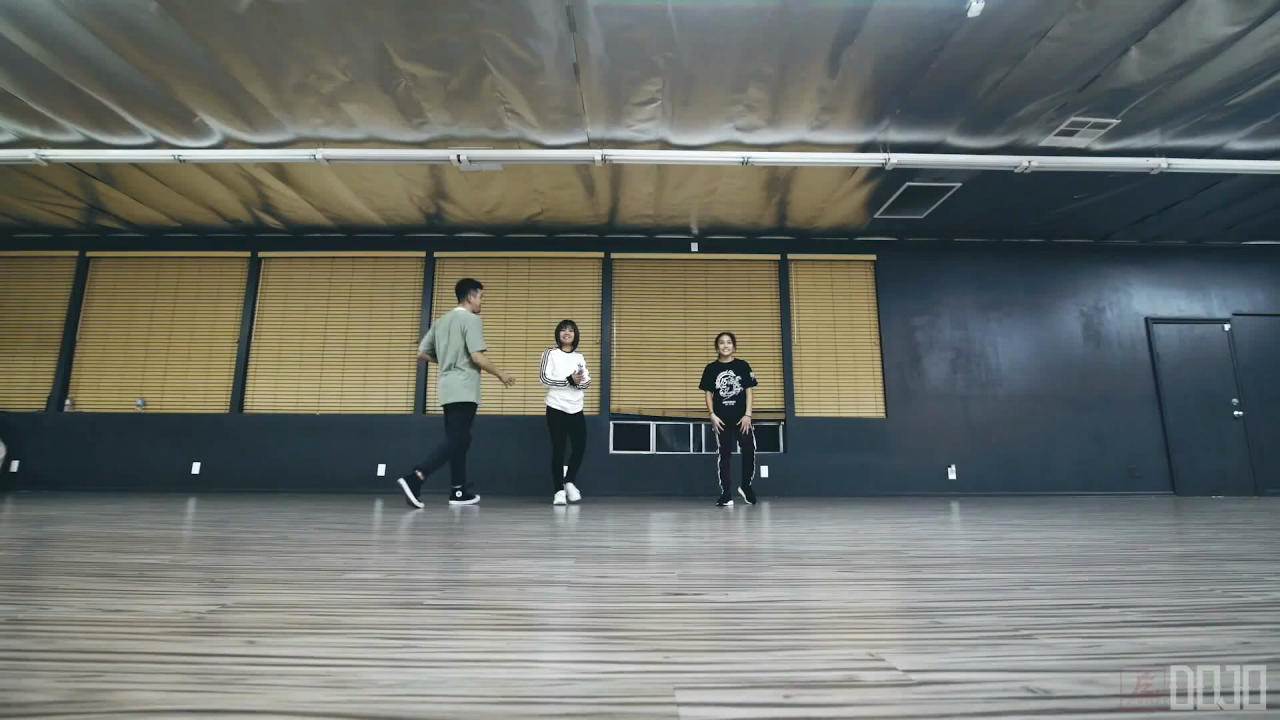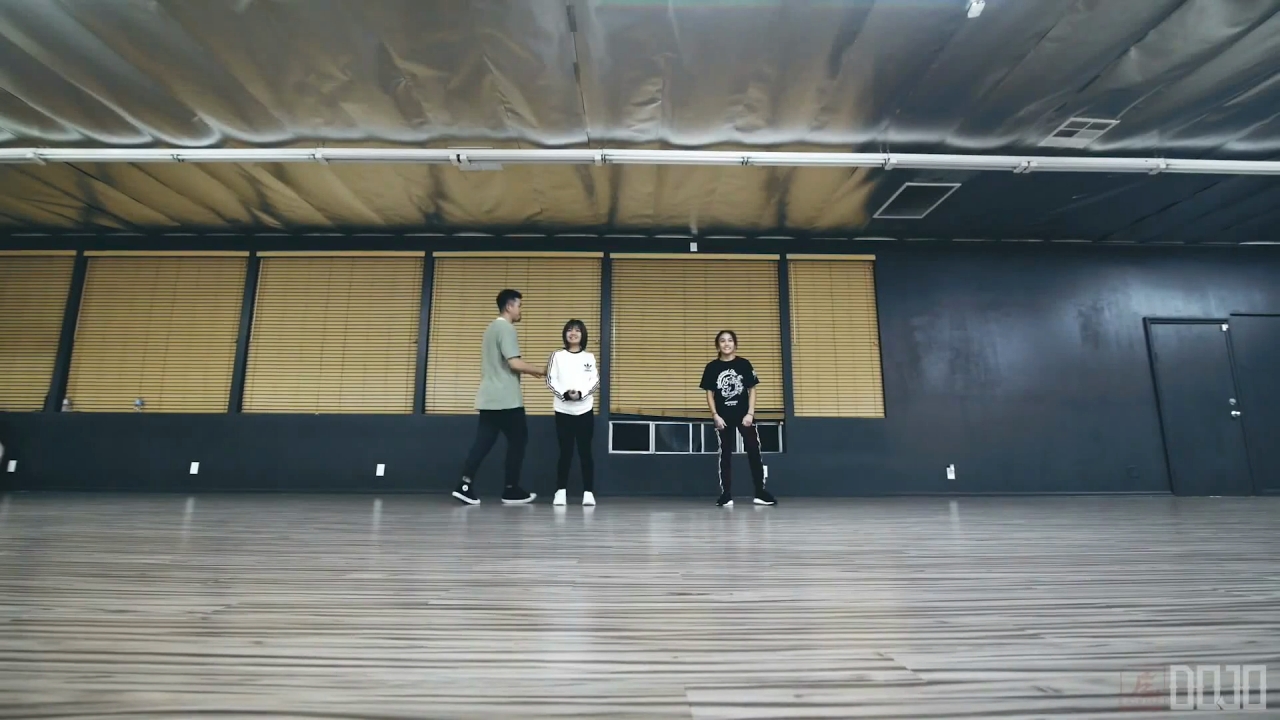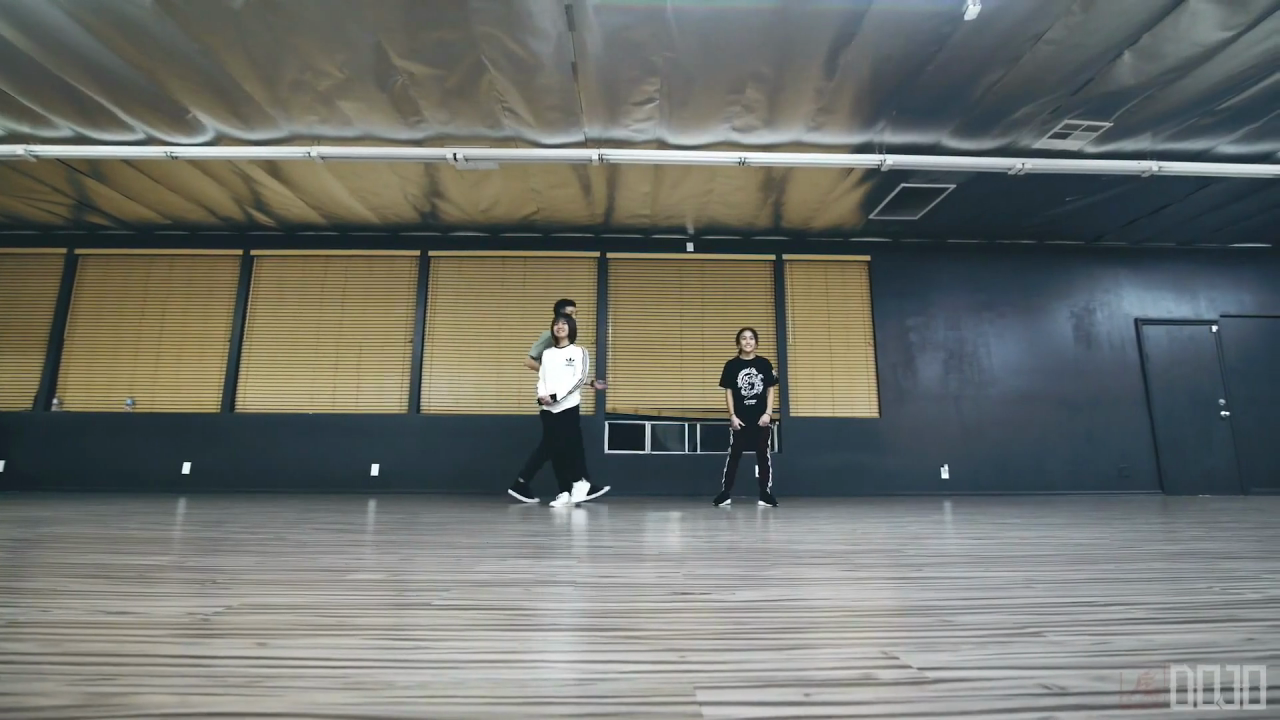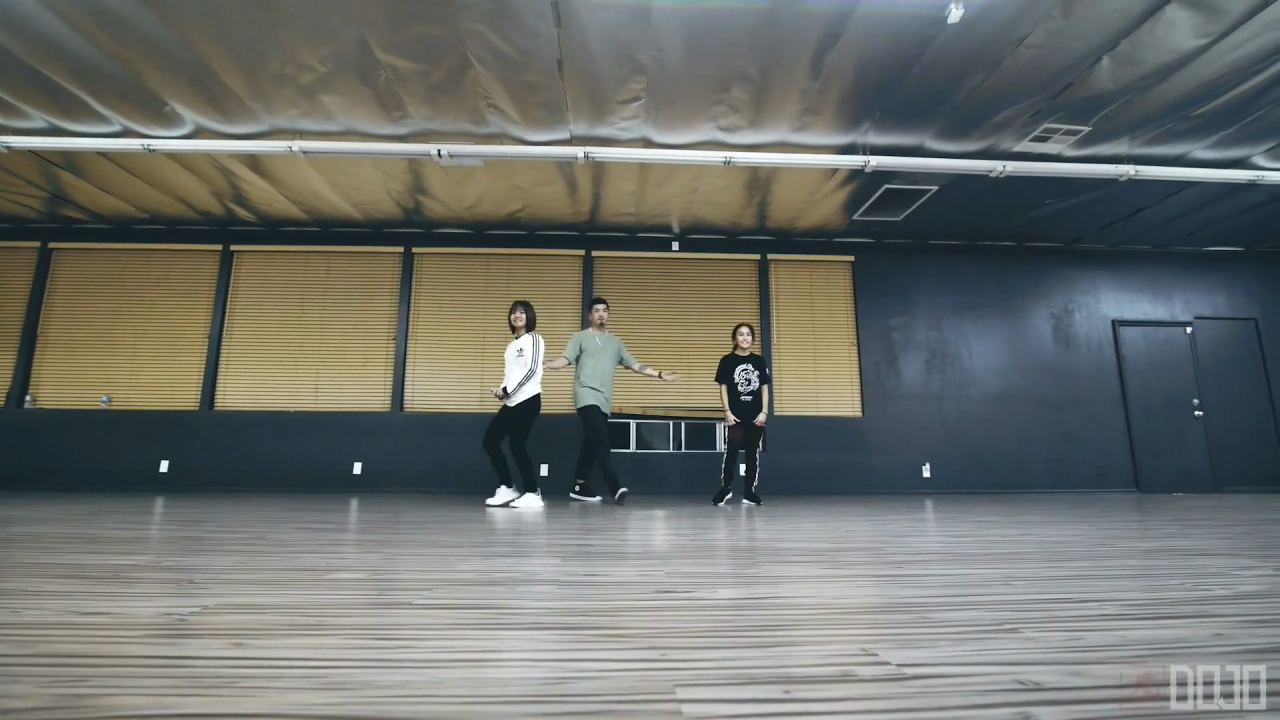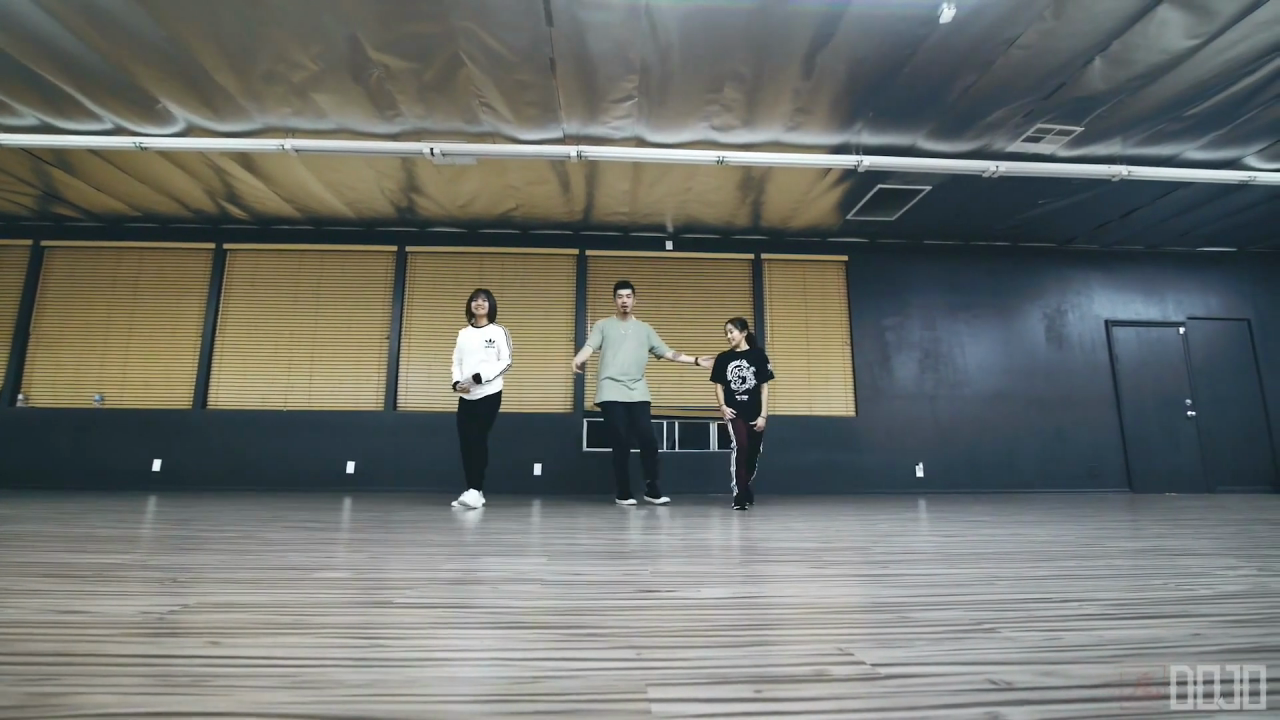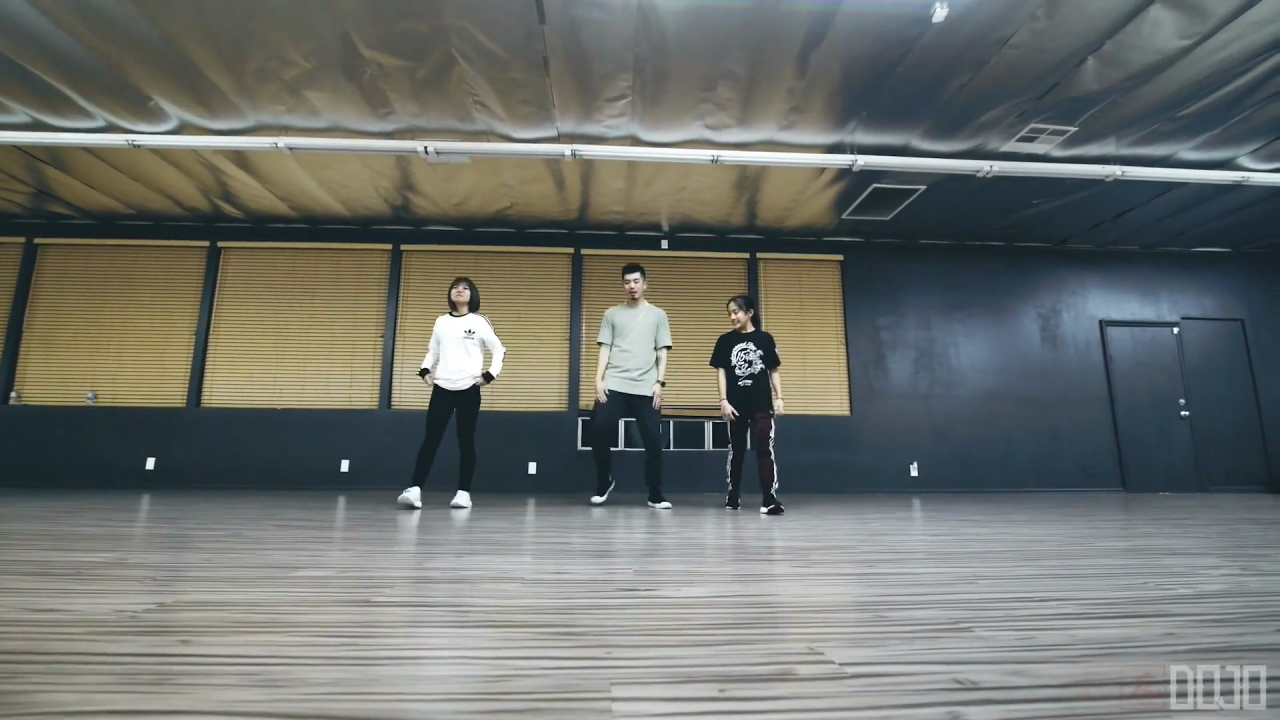
dt=0.5s
person 1, frame 1
left shoulder: (441, 321)
right shoulder: (471, 320)
left elbow: (422, 352)
right elbow: (477, 357)
right wrist: (500, 374)
left hip: (448, 389)
right hip: (463, 391)
left knee: (458, 439)
right knee: (456, 439)
left ankle: (459, 491)
right ankle: (414, 479)
person 1, frame 2
left shoulder: (491, 329)
right shoulder: (507, 329)
right elbow: (515, 363)
left wrist: (531, 370)
right wrist: (538, 371)
left hip: (488, 397)
right hip: (506, 398)
left knee: (484, 441)
right knee: (518, 441)
left ankle: (465, 486)
right ankle: (512, 490)
person 1, frame 3
right shoulder: (549, 336)
right elbow: (529, 361)
left wrist: (592, 383)
right knee: (551, 445)
left ankle: (584, 486)
right ankle: (521, 485)
person 1, frame 4
left shoulder: (615, 342)
right shoulder: (580, 338)
left elbow: (633, 364)
right elbow: (566, 359)
left wrist: (660, 374)
right wrist: (547, 364)
left hip: (604, 400)
right hip: (587, 397)
left knee: (593, 444)
right knee: (601, 440)
left ankle: (580, 487)
right ankle: (615, 487)
person 1, frame 5
left shoulder: (645, 329)
right shoulder: (603, 325)
left elbow: (667, 352)
right elbow: (589, 348)
left wrist: (695, 360)
right wrist: (577, 360)
left hip: (638, 392)
right hip: (611, 391)
left knee: (647, 438)
right knee: (620, 442)
left ankle: (653, 488)
right ankle: (623, 493)
person 1, frame 6
left shoulder: (657, 315)
right shoulder: (612, 314)
left elbow: (662, 351)
right elbow: (605, 349)
left wrist: (660, 382)
right wrist: (599, 380)
left hip: (646, 388)
right hip: (615, 385)
left knee: (652, 440)
right knee: (600, 432)
left ankle: (655, 494)
right ankle: (604, 481)
person 2, frame 1
left shoulder: (579, 357)
right shoulder: (550, 354)
left elbow: (587, 381)
right elbow: (545, 378)
left wrist: (579, 381)
right wrist: (569, 380)
left hip: (576, 409)
right hip: (556, 408)
left knee: (579, 447)
right knee: (558, 449)
left ankle: (569, 482)
right ankle: (559, 491)
person 2, frame 2
left shoulder: (589, 357)
right shoulder: (557, 356)
left elbow: (596, 382)
right elbow: (551, 380)
left wrist: (580, 393)
right wrist: (565, 393)
left hip: (584, 410)
right hip: (562, 410)
left knee: (585, 451)
right knee: (565, 451)
left ankle: (588, 492)
right ankle: (561, 491)
person 2, frame 3
left shoulder: (578, 352)
right shoulder: (547, 353)
left elbow: (579, 378)
right elbow: (542, 378)
left wrist: (555, 396)
right wrist: (542, 395)
left hip: (568, 407)
right hip: (548, 409)
left knee: (567, 447)
right knee: (554, 451)
left ankle: (578, 482)
right ankle: (565, 492)
person 2, frame 4
left shoulder: (534, 339)
right shoulder: (511, 346)
left elbow: (531, 370)
left wrist: (506, 390)
right wrist: (502, 390)
left hip: (527, 400)
right hip: (510, 402)
left knee: (517, 445)
right knee: (490, 440)
left ankle: (532, 493)
right ankle: (506, 487)
person 2, frame 5
left shoulder: (499, 332)
right shoulder: (463, 333)
left elbow: (506, 362)
right elbow: (457, 362)
left wrist: (478, 377)
right wrist: (457, 382)
left hip: (489, 394)
right hip: (467, 397)
left knee: (478, 439)
right knee: (465, 442)
left ankle: (476, 491)
right ankle: (472, 490)
person 2, frame 6
left shoulder: (480, 322)
right shoulder: (441, 322)
left elbow: (498, 350)
right elbow: (433, 352)
left wrist: (490, 374)
right wrist: (425, 370)
left hip: (469, 389)
right hip: (442, 387)
left knee: (465, 440)
right knee: (431, 437)
left ankle: (464, 492)
right ankle: (415, 489)
person 3, frame 1
left shoulder: (743, 366)
right shoulder: (711, 368)
left elbow: (749, 391)
right elbow: (708, 394)
left wrist: (748, 415)
right wrist: (712, 415)
left hip: (741, 417)
right hip: (721, 418)
left knee: (749, 451)
right knee: (724, 454)
left ankle: (746, 486)
right ankle: (726, 494)
person 3, frame 2
left shoulder: (744, 364)
right shoulder: (712, 367)
left elbow: (752, 390)
right elbow: (709, 393)
left wrist: (750, 413)
right wrist: (715, 415)
left hip: (744, 415)
right hip: (723, 417)
left knee: (754, 451)
right knee: (725, 454)
left ankle: (761, 492)
right ankle: (726, 494)
person 3, frame 3
left shoulder: (764, 364)
right shoulder: (731, 365)
left elbow: (771, 390)
right elbow: (729, 392)
left wrist: (768, 413)
right wrist: (732, 415)
left hip: (761, 417)
right hip: (740, 417)
left knee: (763, 454)
right knee: (734, 453)
left ankle: (765, 493)
right ankle: (725, 492)
person 3, frame 4
left shoulder: (759, 361)
right shoulder: (727, 361)
left elbow: (765, 388)
right elbow: (723, 388)
left wrist: (764, 412)
right wrist: (727, 411)
left hip: (755, 414)
right hip: (736, 414)
left knee: (753, 452)
right knee: (732, 448)
left ankle: (750, 492)
right ankle: (725, 488)
person 3, frame 5
left shoulder: (759, 356)
right shoulder: (723, 358)
left elbow: (764, 387)
right elbow: (719, 385)
left wrist: (763, 415)
right wrist: (723, 406)
left hip: (754, 413)
right hip: (734, 412)
left knee: (753, 452)
right knee: (739, 446)
left ankle: (745, 487)
right ankle: (738, 494)
person 3, frame 6
left shoulder: (765, 339)
right shoulder: (725, 340)
left elbow: (774, 371)
right elbow: (721, 372)
left wrist: (778, 397)
right wrist: (724, 400)
left hip: (762, 402)
right hip: (736, 403)
left knee: (764, 446)
right knee: (737, 448)
left ankle: (769, 497)
right ankle: (734, 492)
